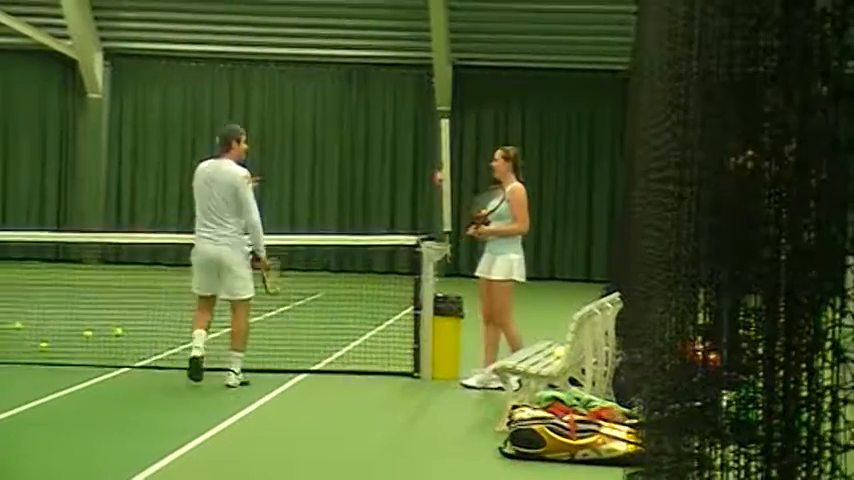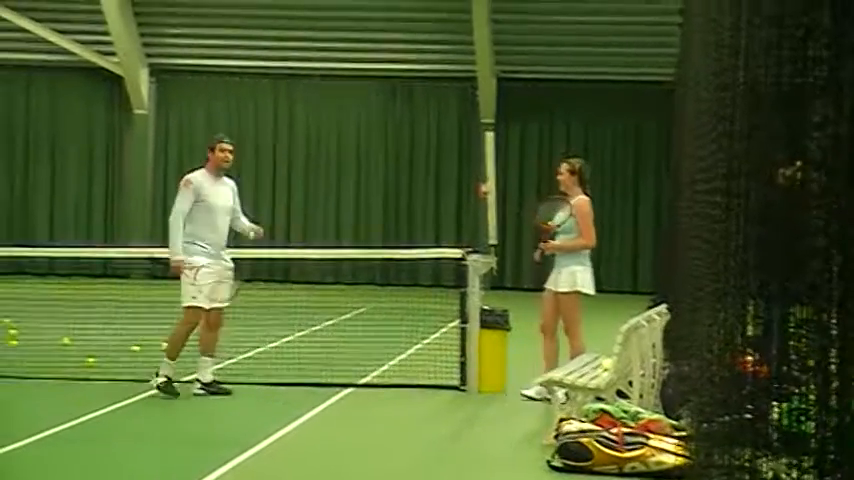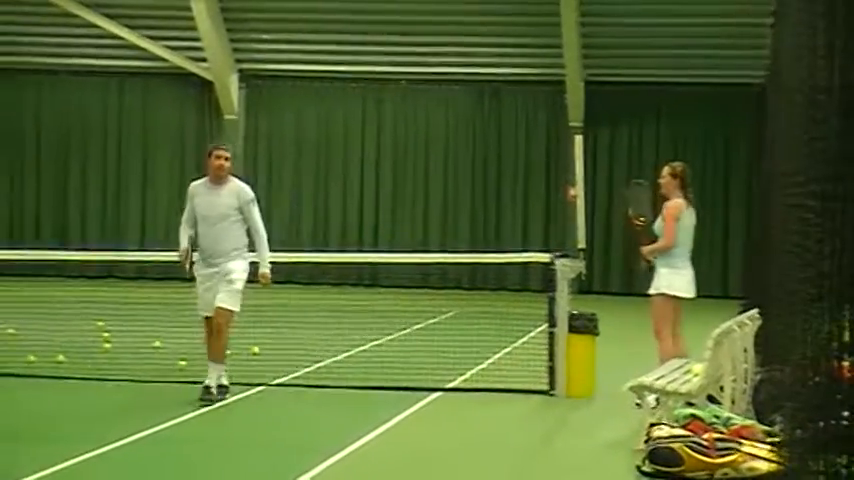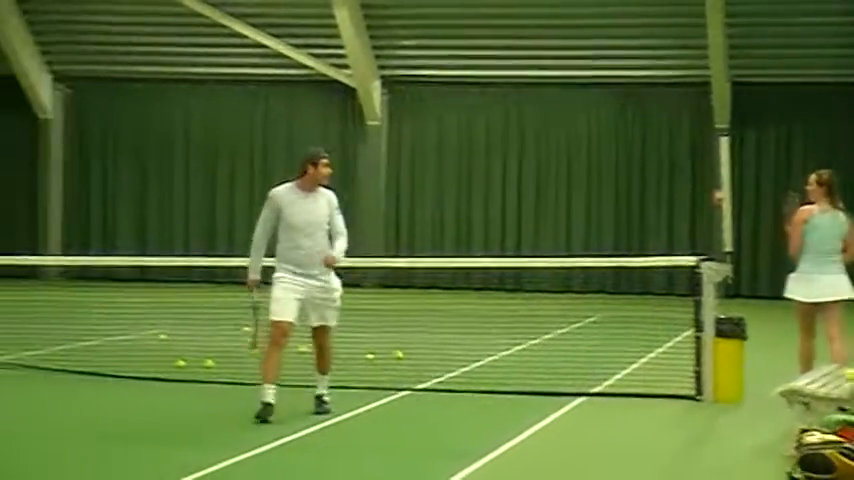
dt=0.7s
person 1, frame 1
left shoulder: (201, 169)
right shoulder: (239, 174)
right elbow: (250, 216)
right wrist: (260, 250)
left hip: (204, 246)
right hip: (231, 249)
left knee: (204, 303)
right knee: (240, 309)
left ankle: (196, 351)
right ankle: (235, 371)
person 1, frame 2
left shoulder: (230, 186)
right shoulder: (193, 181)
left elbow: (236, 219)
right elbow: (177, 219)
left wrist: (250, 228)
right wrist: (177, 255)
left hip: (220, 260)
right hip: (195, 259)
left knee: (215, 319)
right knee: (192, 318)
left ankle: (205, 379)
right ankle: (164, 374)
person 1, frame 3
left shoulder: (241, 191)
right shoulder: (195, 189)
left elbow: (257, 229)
right elbow: (187, 223)
left wrist: (264, 265)
right wrist: (185, 247)
left hip: (233, 264)
right hip: (205, 267)
left knee: (219, 324)
right knee: (212, 327)
left ankle: (210, 383)
right ankle: (222, 381)
person 1, frame 4
left shoulder: (329, 198)
right shoulder: (278, 196)
left elbow: (341, 235)
right elbow: (261, 234)
left wrist: (336, 255)
right wrist: (254, 272)
left hip: (322, 279)
right hip: (288, 276)
left knee: (322, 341)
right knee: (277, 337)
left ankle: (322, 394)
right ankle: (267, 402)
person 2, frame 1
left shoulder: (516, 189)
right shoulder: (500, 190)
left elbow: (522, 227)
left wrist: (491, 231)
right wrist: (482, 231)
left hip: (506, 259)
right hip: (490, 256)
left knee: (503, 320)
right knee: (488, 318)
right ankle: (488, 373)
person 2, frame 2
left shoulder: (581, 203)
right shoulder: (568, 203)
left elbow: (589, 242)
left wrist: (557, 246)
right wrist: (550, 247)
left hip: (574, 271)
right hip: (560, 270)
left knee: (572, 332)
right knee: (546, 328)
person 2, frame 3
left shoulder: (671, 206)
right shoulder: (687, 207)
left elbow: (667, 243)
left wrist: (648, 249)
right wrist: (654, 251)
left hip: (669, 273)
right hip: (680, 272)
left knee: (662, 334)
right knee: (674, 335)
person 2, frame 4
left shoulder: (804, 213)
left elbow: (794, 250)
left hip: (808, 279)
right hip: (834, 281)
left knee: (806, 335)
right knee: (834, 337)
